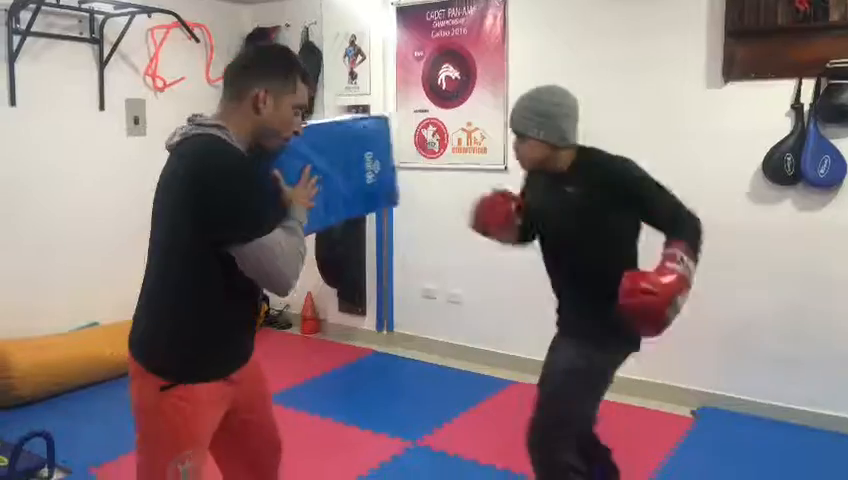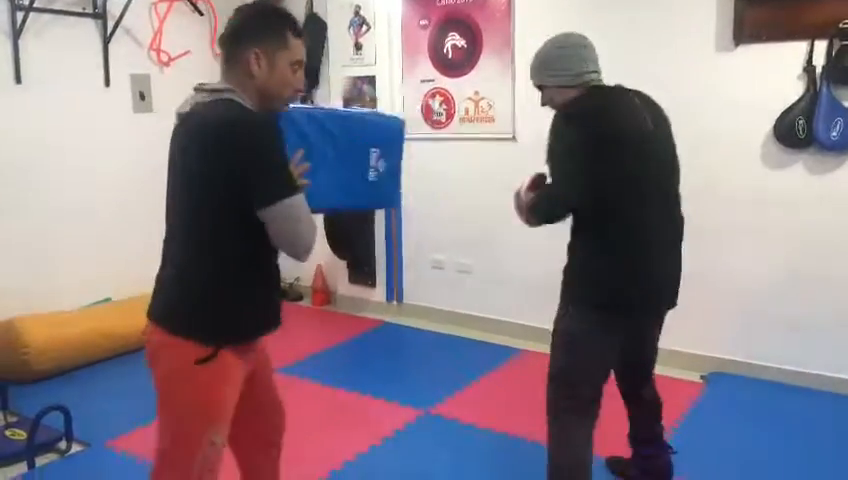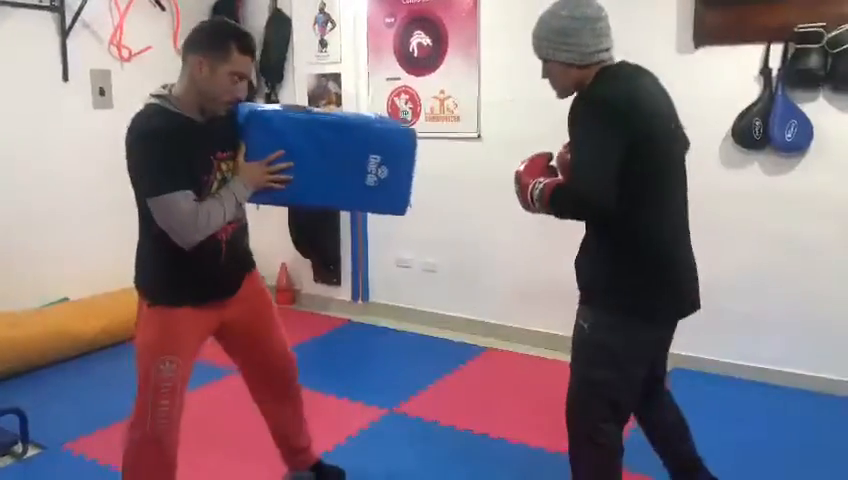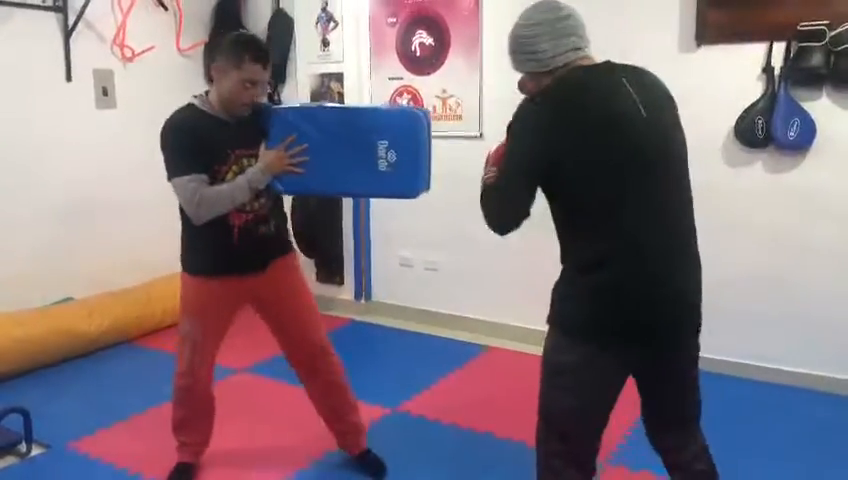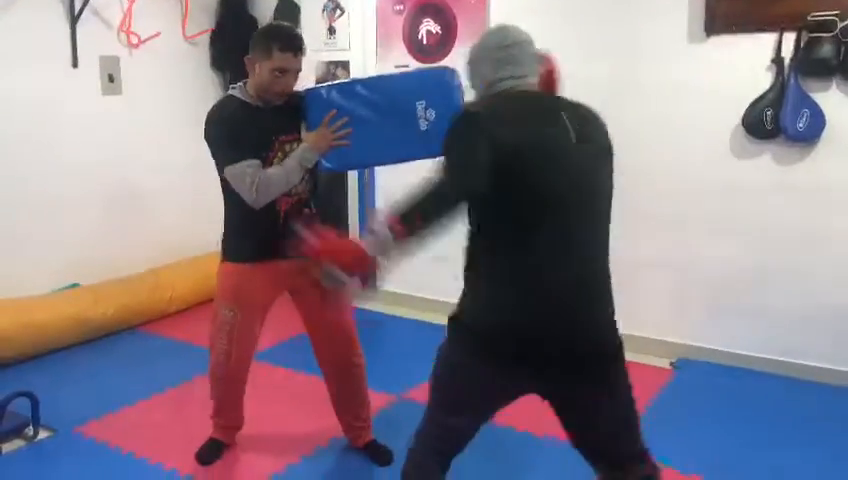
dt=1s
person 1, frame 1
left shoulder: (232, 157)
right shoulder: (219, 164)
right elbow: (279, 273)
left wrist: (281, 209)
right wrist: (296, 211)
left hip: (230, 354)
right hip: (177, 368)
person 1, frame 2
left shoulder: (204, 119)
right shoulder: (247, 130)
right elbow: (298, 240)
left wrist: (280, 185)
right wrist: (291, 185)
left hip: (233, 326)
right hip: (197, 337)
left knee: (263, 432)
person 1, frame 3
left shoulder: (227, 117)
right shoulder: (152, 131)
right elbow: (187, 228)
right wrist: (243, 184)
left hip: (237, 282)
right hip: (173, 297)
left knee: (278, 373)
right knee: (157, 418)
person 1, frame 4
left shoulder: (266, 119)
right shoulder: (182, 128)
left elbow: (301, 173)
right elbow: (198, 206)
right wrist: (263, 171)
left hip: (273, 260)
right hip: (210, 271)
left knee: (315, 352)
right knee: (193, 370)
left ankle: (354, 442)
person 1, frame 5
left shoulder: (304, 106)
right shoulder: (225, 118)
left elbow: (343, 152)
right elbow: (254, 191)
right wrist: (306, 150)
right hip: (249, 256)
left knee: (342, 344)
right knee: (229, 353)
left ankle: (359, 432)
right ankle: (224, 430)
person 2, frame 1
left shoulder: (611, 174)
right shoulder: (540, 175)
left elbow: (685, 225)
right elbow: (524, 231)
left wrist: (672, 276)
right wrist: (503, 221)
left hip: (607, 321)
right hip: (579, 318)
left knee: (550, 440)
right knee: (567, 403)
person 2, frame 2
left shoulder: (581, 114)
right shoulder: (644, 108)
left elbow: (566, 196)
left wrist: (530, 202)
left hip: (603, 278)
right hip: (657, 273)
left knee: (571, 400)
right knee: (636, 374)
person 2, frame 3
left shoulder: (598, 101)
right shoulder: (640, 84)
left elbow: (590, 198)
left wrist: (538, 189)
left hip: (626, 284)
right hip: (667, 277)
left knee: (593, 412)
right knee: (648, 391)
person 2, frame 4
left shoulder: (544, 110)
right shoulder: (648, 87)
left elbow: (503, 214)
left wrist: (494, 172)
left hip: (597, 306)
right hip: (675, 296)
right knee: (680, 434)
person 2, frame 5
left shoulder: (482, 121)
right shoulder: (587, 123)
left elbow: (453, 191)
left wrist: (368, 247)
left hip: (493, 327)
right hip: (585, 331)
left knee: (439, 438)
